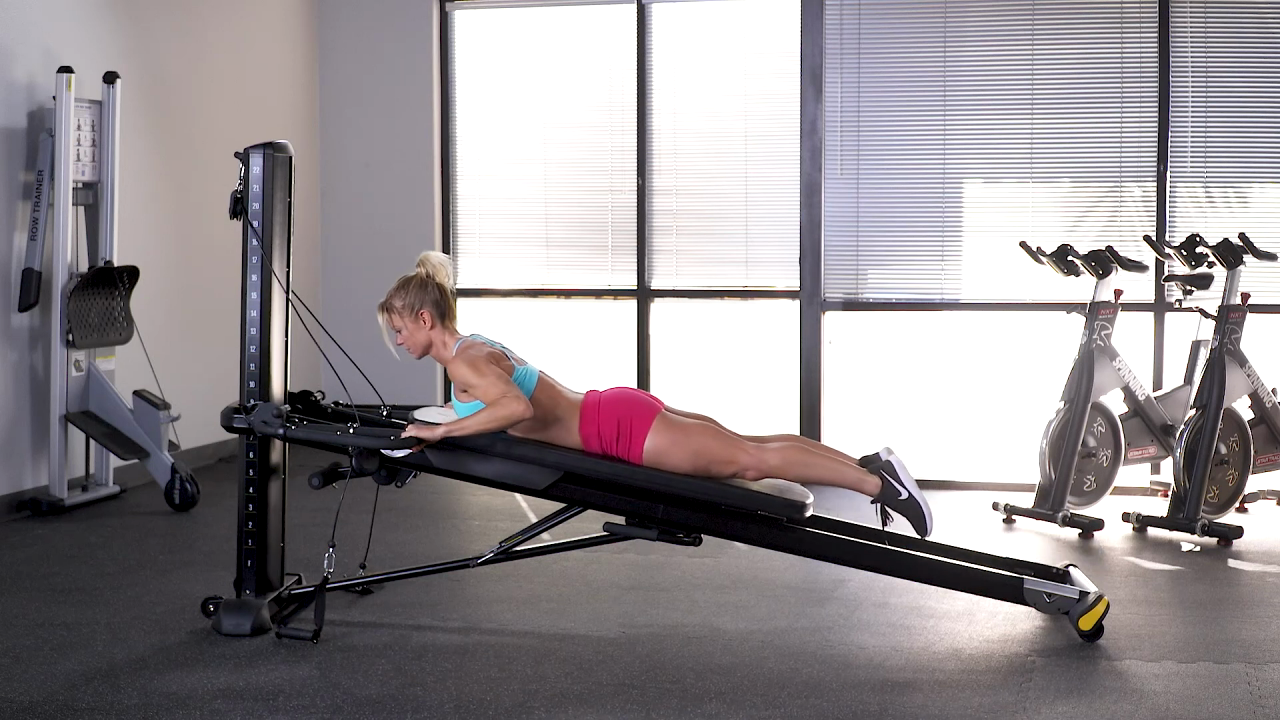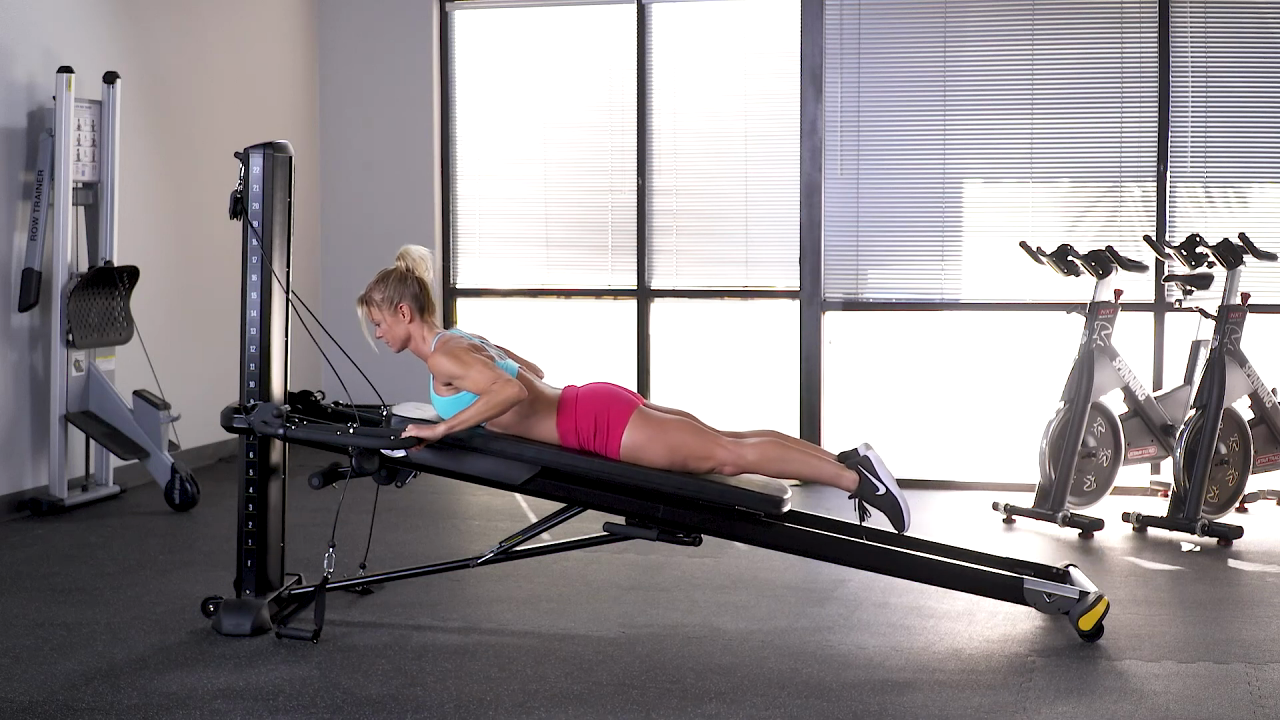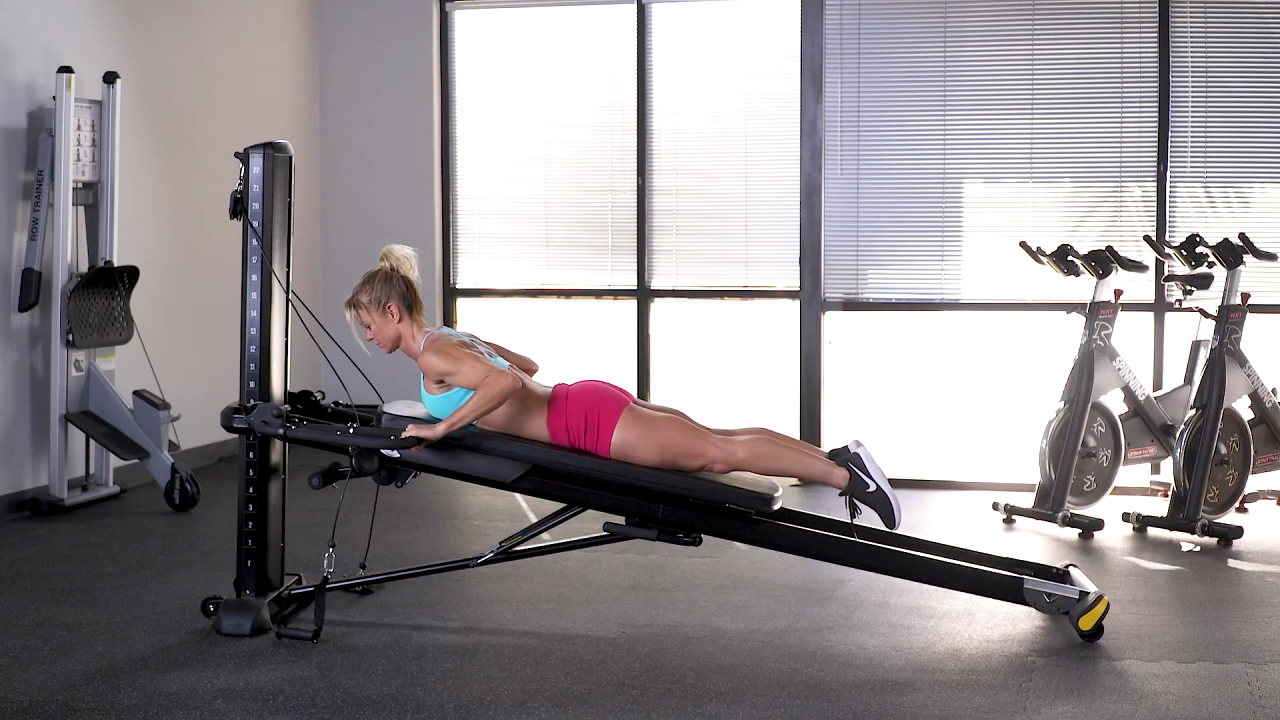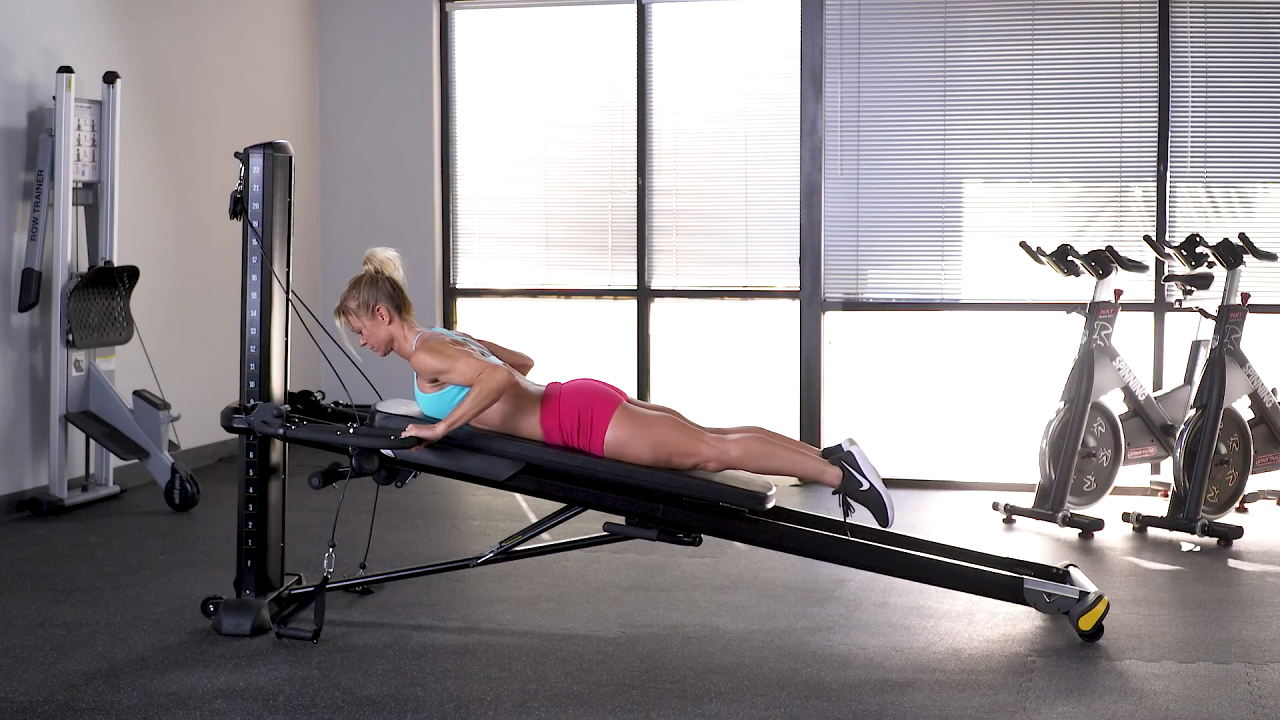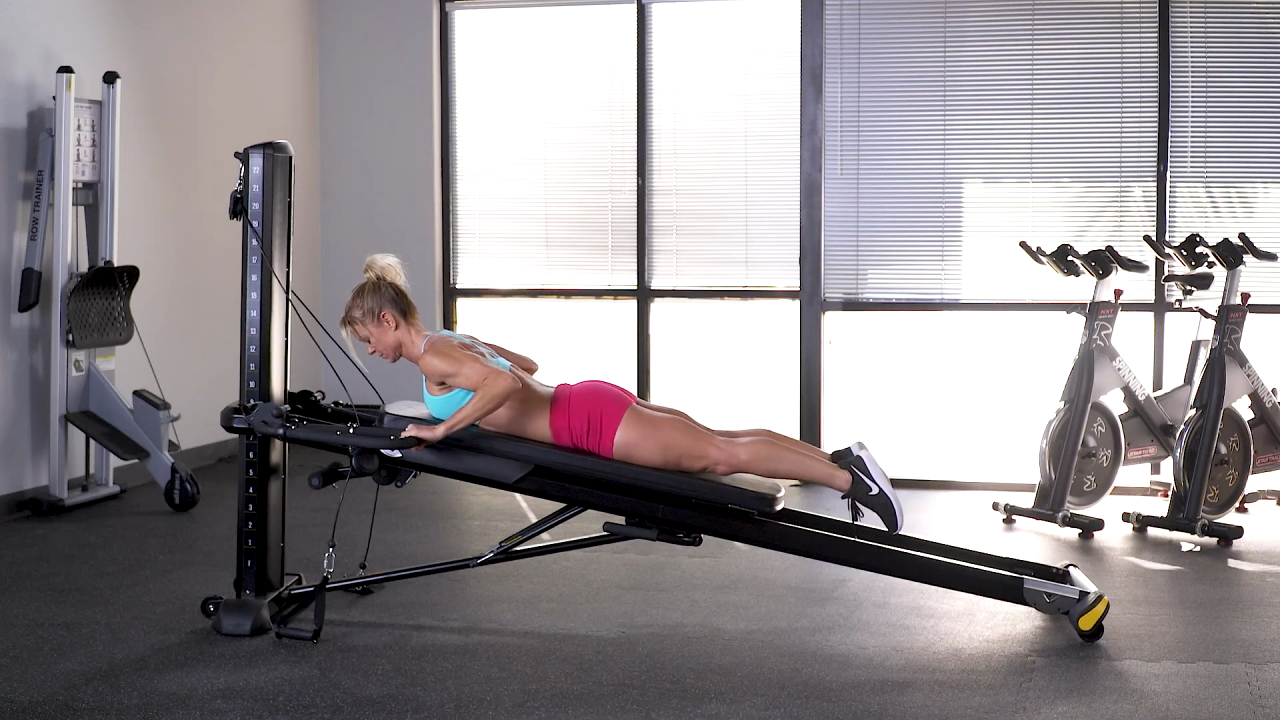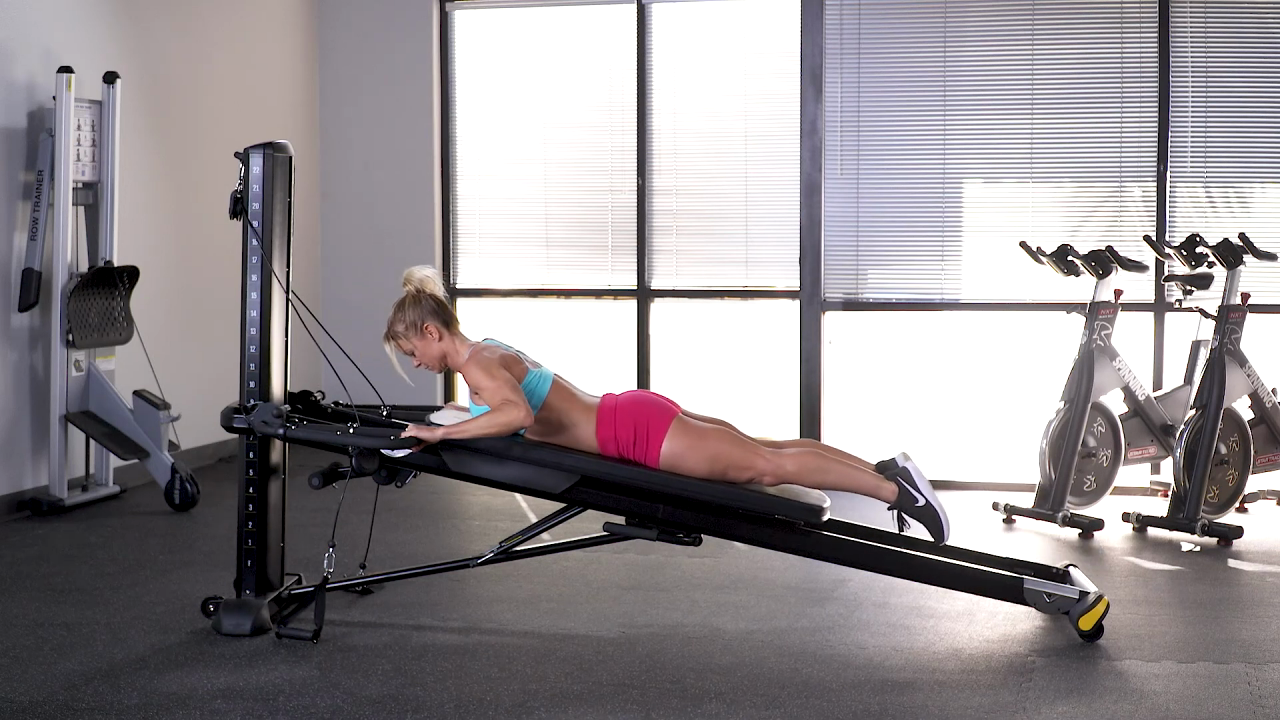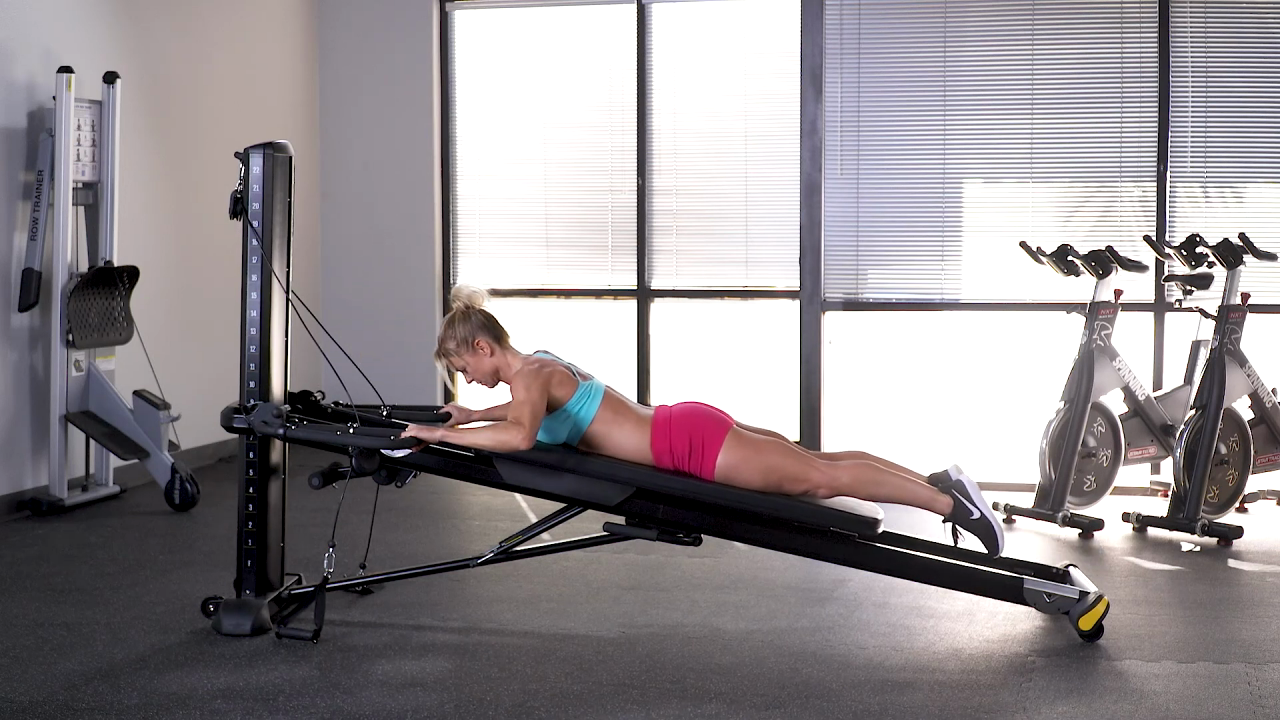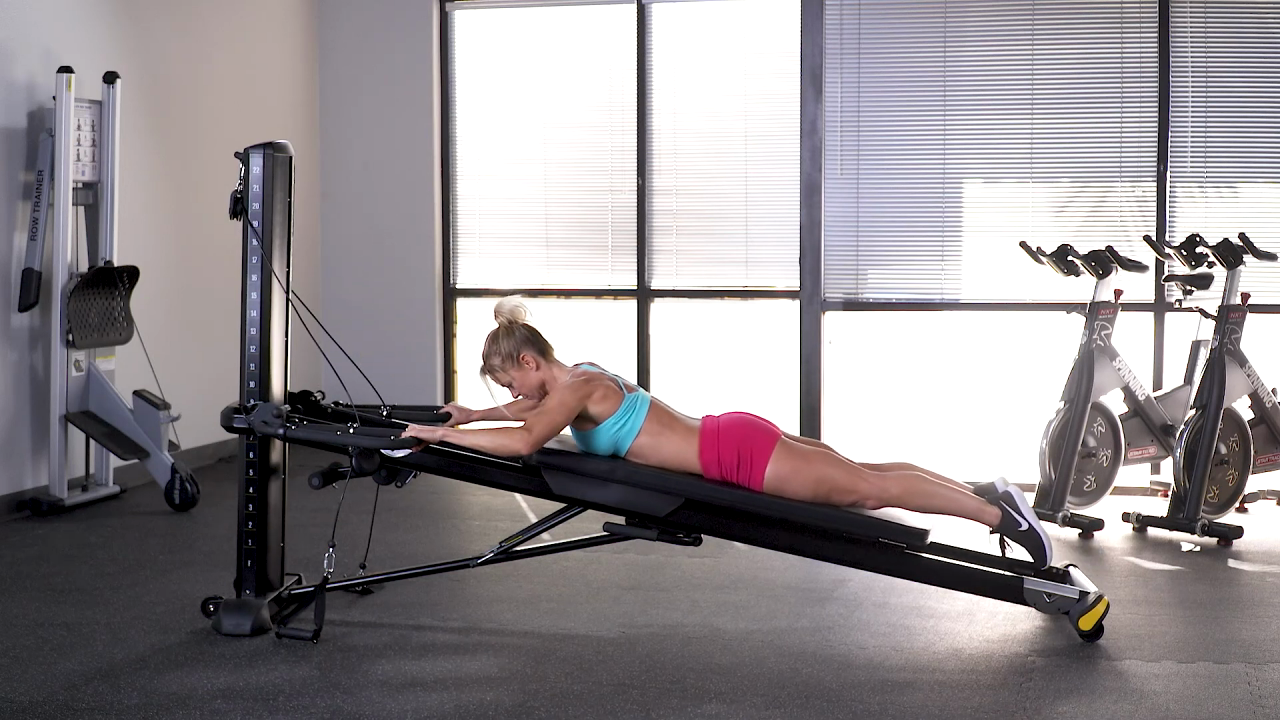
dt=0.4s
person 1, frame 1
left shoulder: (462, 361)
right shoulder: (476, 346)
left elbow: (520, 408)
left wrist: (443, 430)
right wrist: (469, 405)
left hip: (617, 428)
right hip: (618, 413)
left knee: (750, 462)
right knee: (749, 445)
left ankle: (878, 482)
right ankle: (869, 465)
person 1, frame 2
left shoulder: (442, 355)
right shoulder: (460, 339)
left elbow: (511, 391)
left wrist: (442, 427)
right wrist: (464, 399)
left hip: (595, 423)
right hip: (597, 407)
left knee: (727, 458)
right knee: (729, 440)
left ankle: (856, 478)
right ankle: (847, 461)
person 1, frame 3
left shoulder: (432, 353)
right shoulder: (450, 338)
left elbow: (505, 382)
left wrist: (441, 427)
right wrist: (458, 398)
left hip: (586, 422)
right hip: (587, 405)
left knee: (717, 455)
right knee: (719, 438)
left ankle: (846, 475)
right ankle: (838, 459)
person 1, frame 4
left shoulder: (424, 353)
right shoulder: (444, 338)
left elbow: (498, 377)
left wrist: (443, 426)
right wrist: (459, 394)
left hip: (581, 420)
right hip: (582, 404)
left knee: (710, 453)
right knee: (711, 437)
left ankle: (839, 473)
right ankle: (831, 456)
person 1, frame 5
left shoulder: (432, 354)
right shoulder: (449, 340)
left elbow: (504, 383)
left wrist: (443, 428)
right wrist: (455, 398)
left hip: (591, 422)
right hip: (593, 405)
left knee: (720, 456)
right knee: (722, 440)
left ankle: (849, 479)
right ankle: (841, 461)
person 1, frame 6
left shoulder: (476, 362)
right shoulder: (490, 351)
left elbow: (519, 415)
left wrist: (442, 432)
right wrist: (472, 413)
left hip: (635, 432)
right hip: (638, 417)
left knee: (766, 467)
right knee: (768, 451)
left ankle: (895, 491)
right ankle: (887, 472)
person 1, frame 7
left shoulder: (527, 372)
right shoulder: (539, 363)
left elbow: (521, 437)
right elbow: (530, 413)
left wrist: (445, 434)
right wrist: (474, 414)
left hip: (688, 443)
right hip: (690, 428)
left knee: (820, 479)
right knee: (820, 465)
left ankle: (946, 503)
right ankle: (939, 484)
person 1, frame 8
left shoulder: (575, 387)
right shoulder: (578, 376)
left elbow: (525, 442)
right elbow: (536, 408)
left wrist: (443, 434)
right wrist: (473, 413)
left hip: (735, 452)
right hip: (737, 437)
left knee: (867, 490)
right knee: (866, 475)
left ankle: (996, 514)
right ankle: (987, 495)
